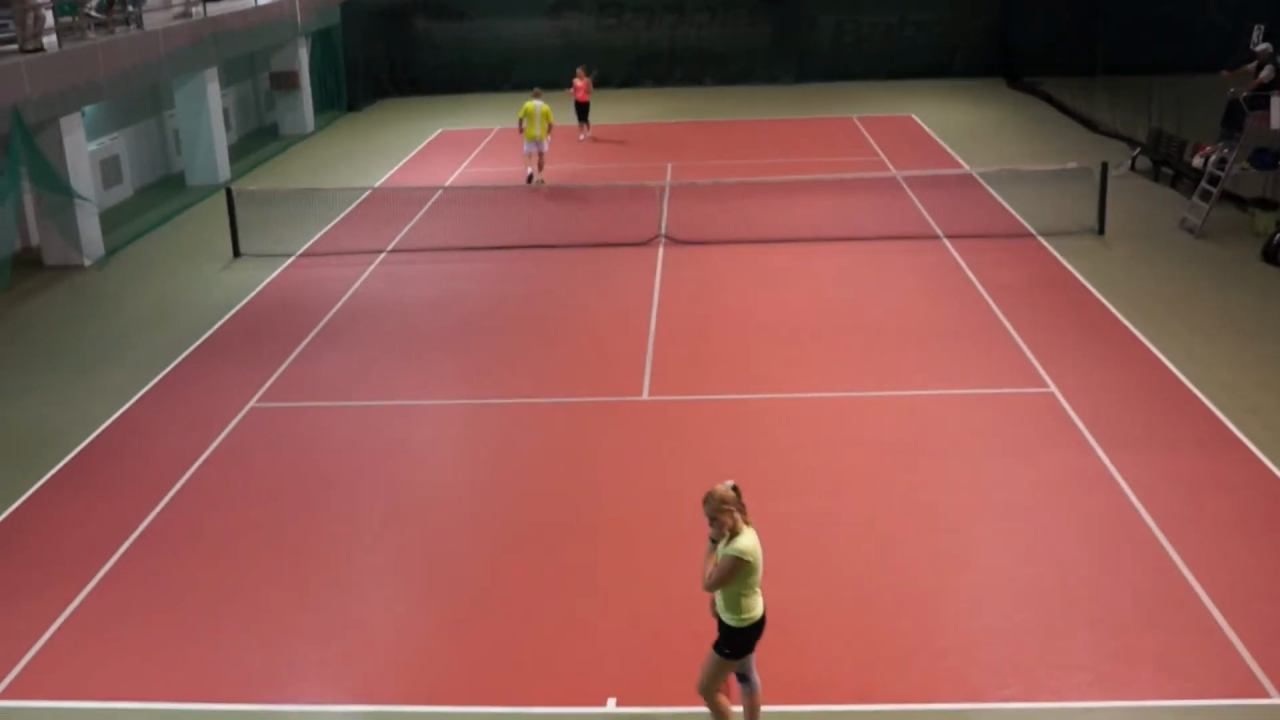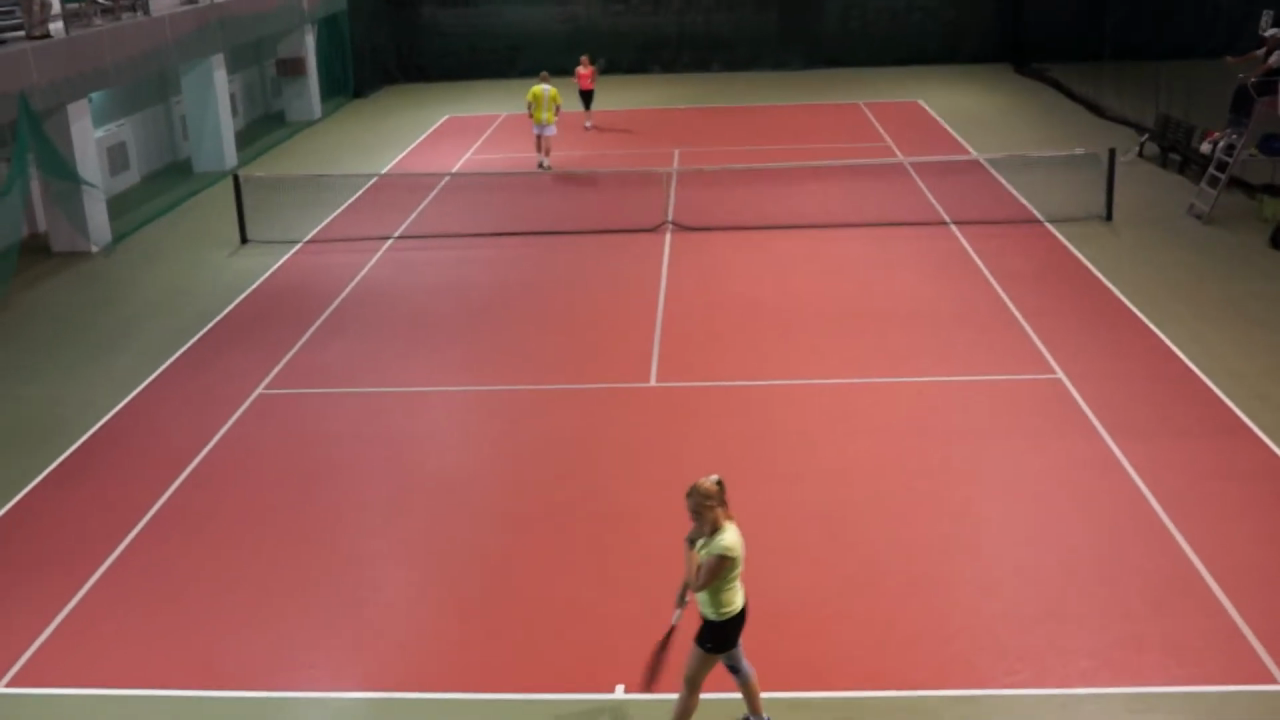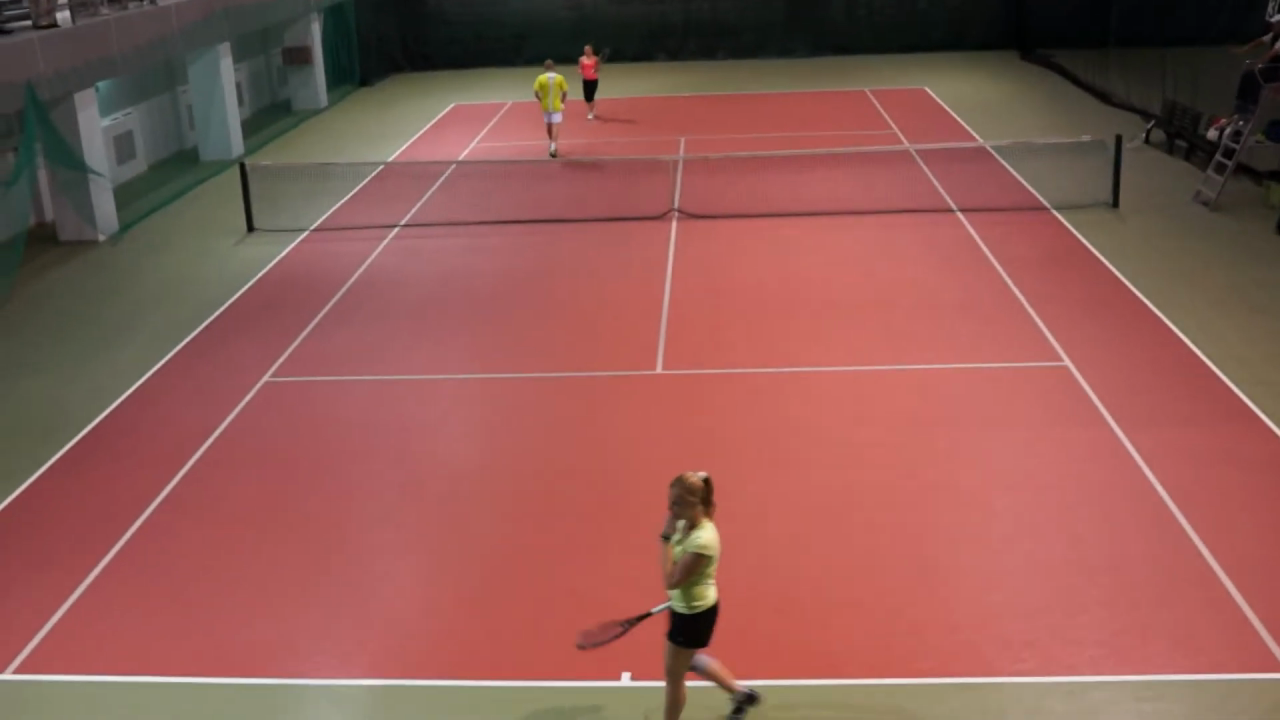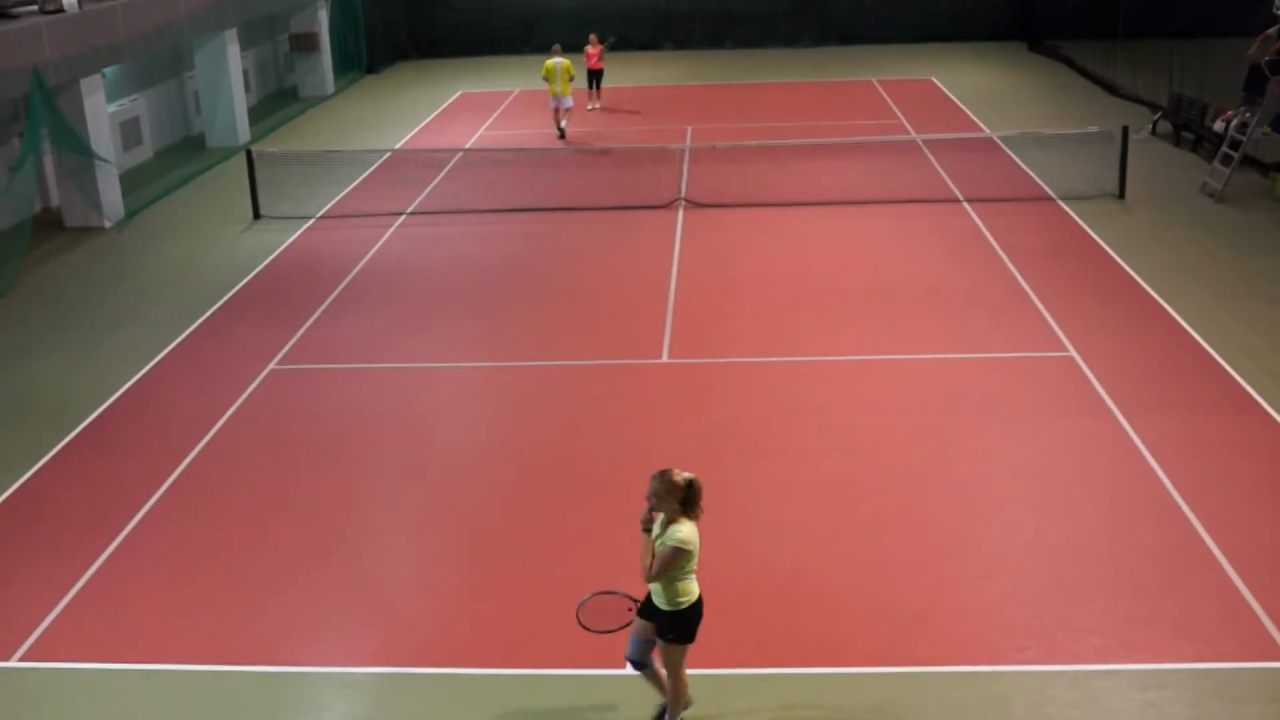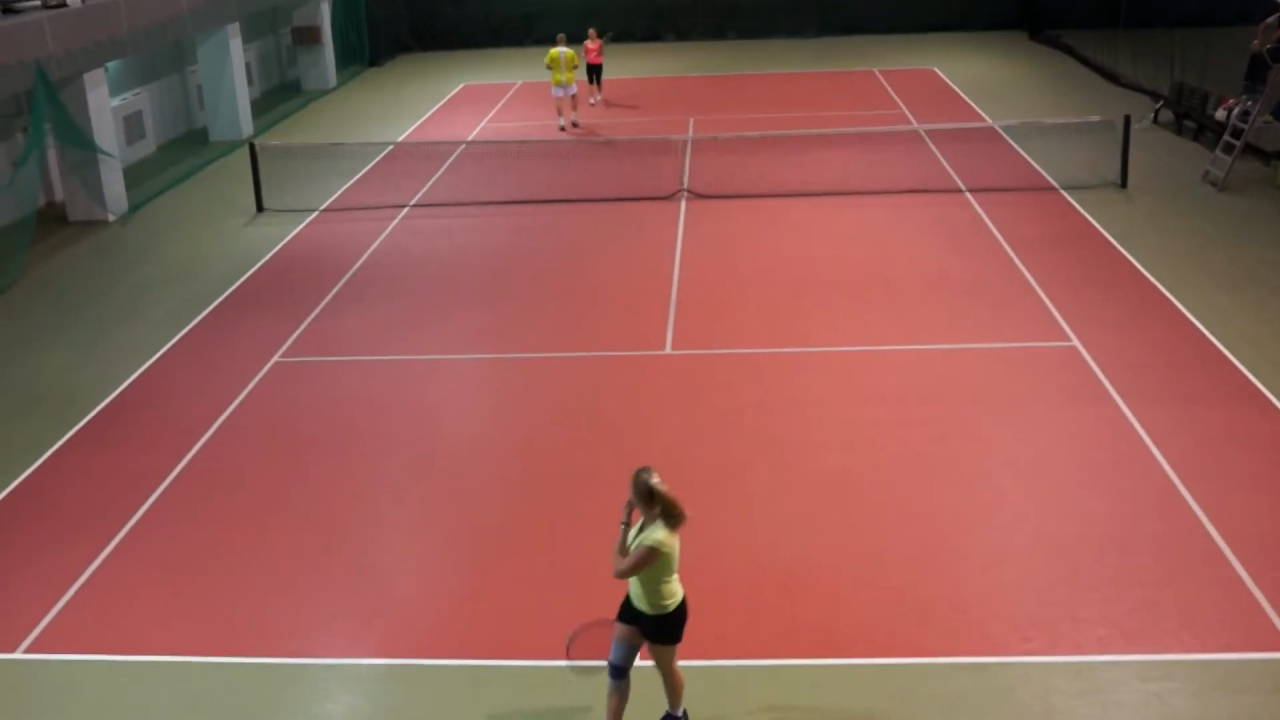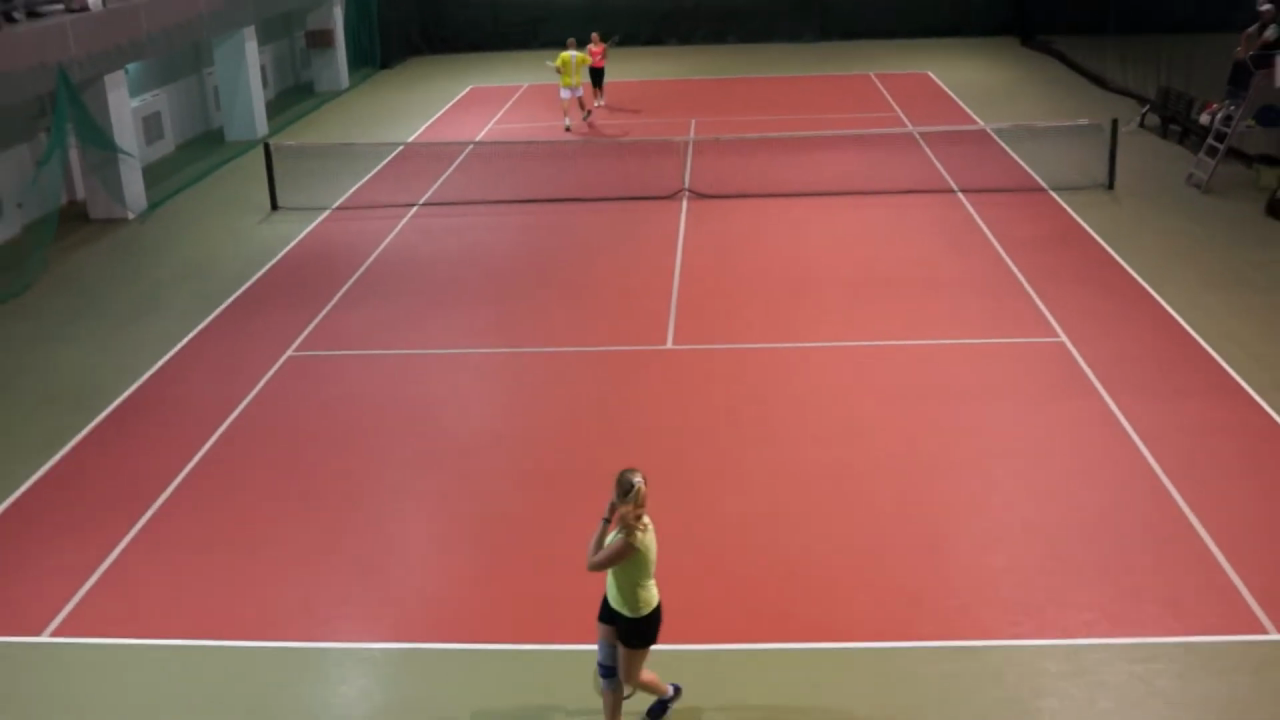
dt=0.2s
person 1, frame 1
left shoulder: (740, 548)
right shoulder: (740, 533)
left elbow: (709, 583)
left wrist: (713, 542)
left hip: (741, 625)
right hip: (737, 619)
left knee: (706, 688)
right knee: (746, 673)
person 1, frame 2
left shoulder: (725, 544)
right shoulder: (714, 529)
left elbow: (698, 584)
right elbow: (699, 572)
left wrist: (691, 543)
right wrist: (684, 590)
left hip: (722, 619)
right hip: (724, 613)
left knee: (691, 682)
right knee: (737, 664)
person 1, frame 3
left shoulder: (702, 541)
right shoulder: (686, 524)
left elbow: (671, 581)
left wrist: (666, 539)
left hip: (694, 613)
right hip: (688, 608)
left knee: (673, 676)
right knee: (691, 661)
right ankle: (742, 694)
person 1, frame 4
left shoulder: (681, 536)
right shoulder: (664, 518)
left elbow: (649, 574)
left wrist: (647, 531)
left hip: (681, 610)
right hip: (658, 599)
left knee: (673, 670)
right knee: (635, 657)
right ankle: (673, 699)
person 1, frame 5
left shoulder: (658, 537)
right shoulder: (647, 519)
left elbow: (620, 570)
left wrist: (625, 524)
left hip: (663, 612)
right hip: (636, 602)
left knee: (665, 667)
right knee: (616, 668)
person 1, frame 6
left shoulder: (634, 535)
right shoulder: (632, 522)
left elbow: (593, 563)
left wrist: (606, 519)
left hip: (639, 615)
right hip: (614, 603)
left knee: (630, 677)
right knee: (606, 669)
left ankle: (668, 693)
